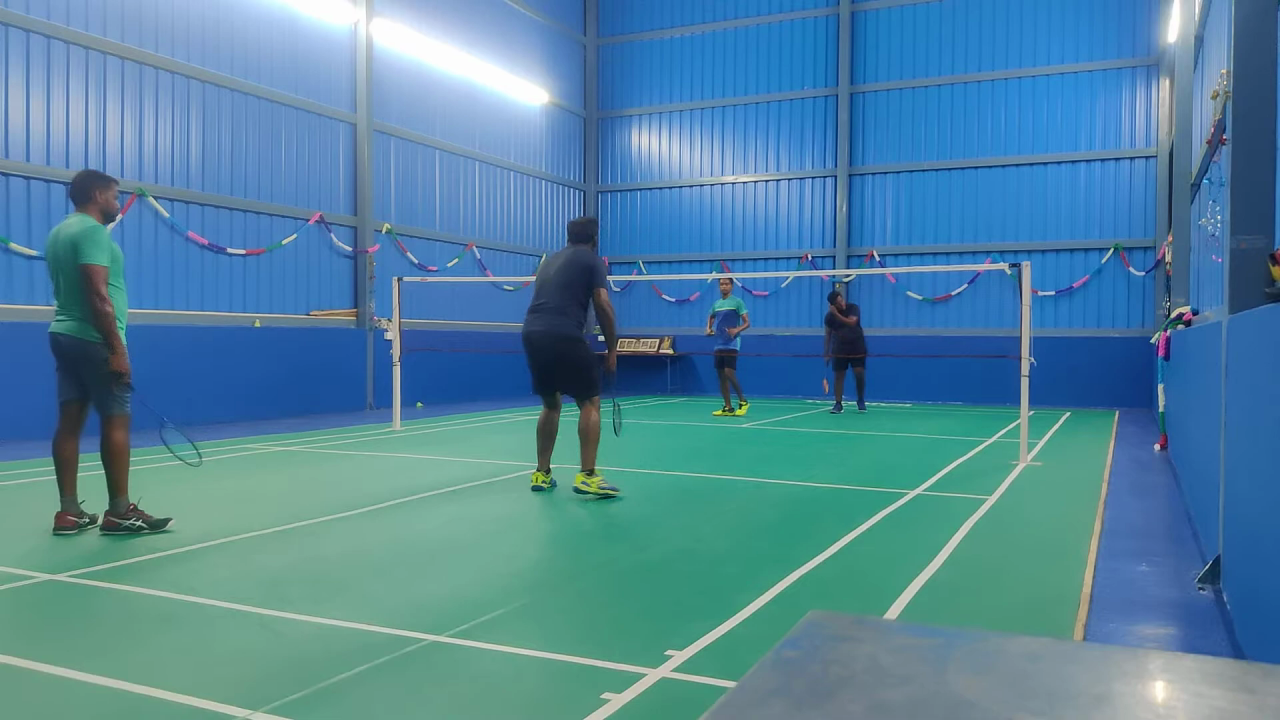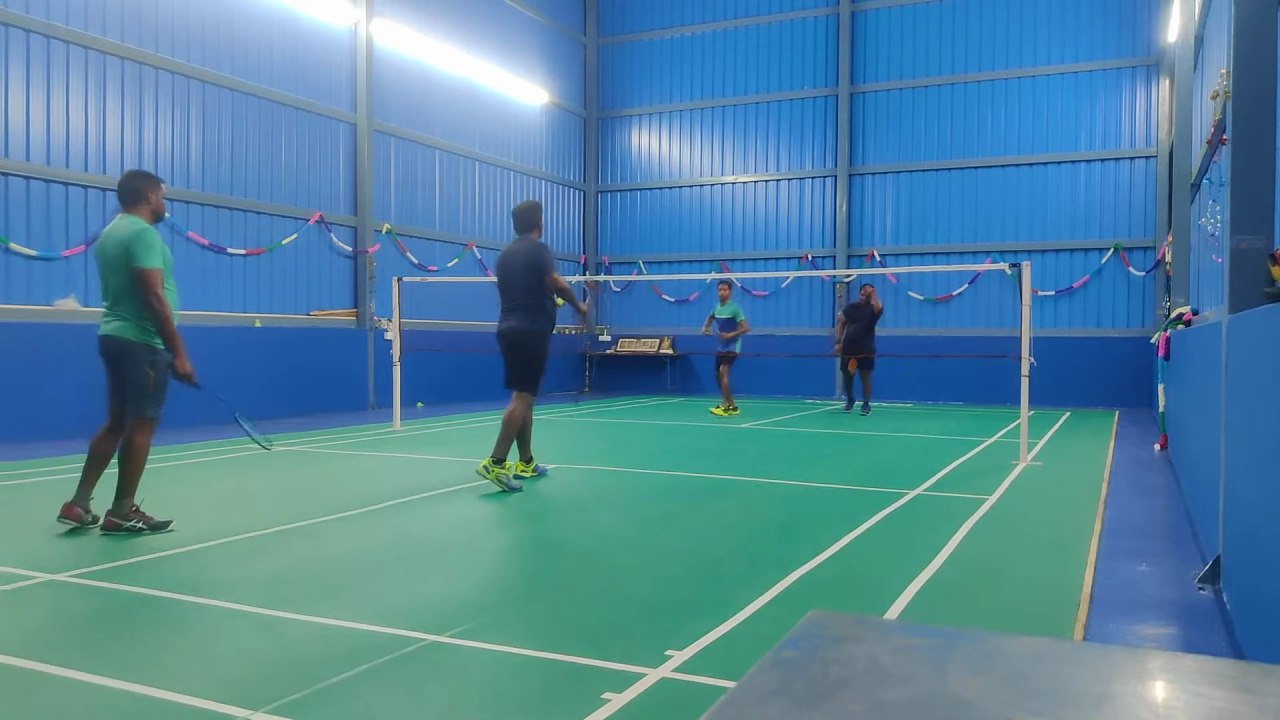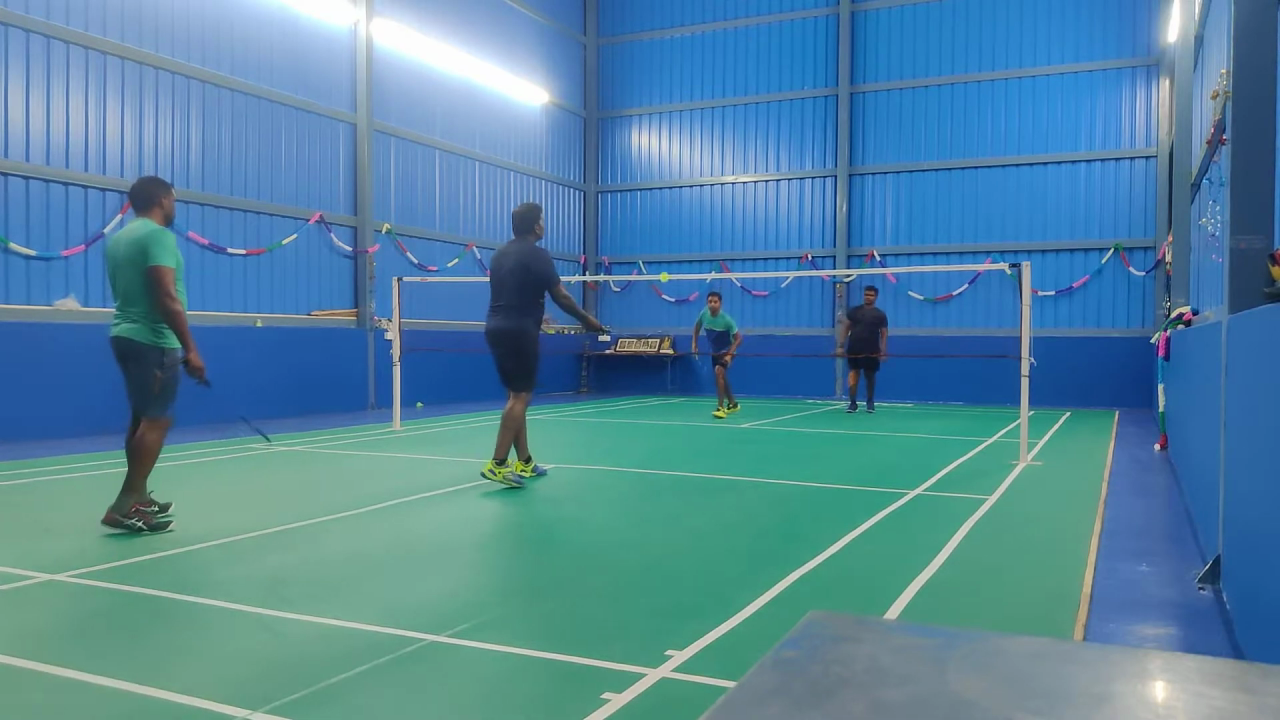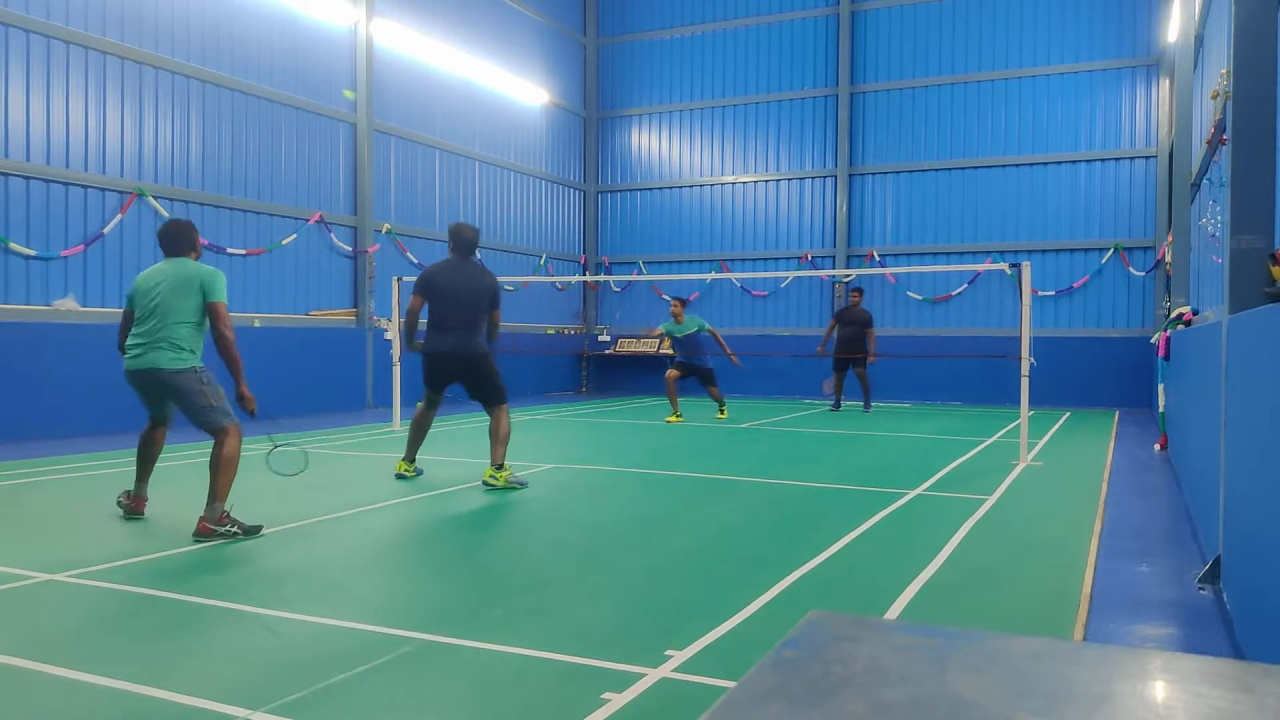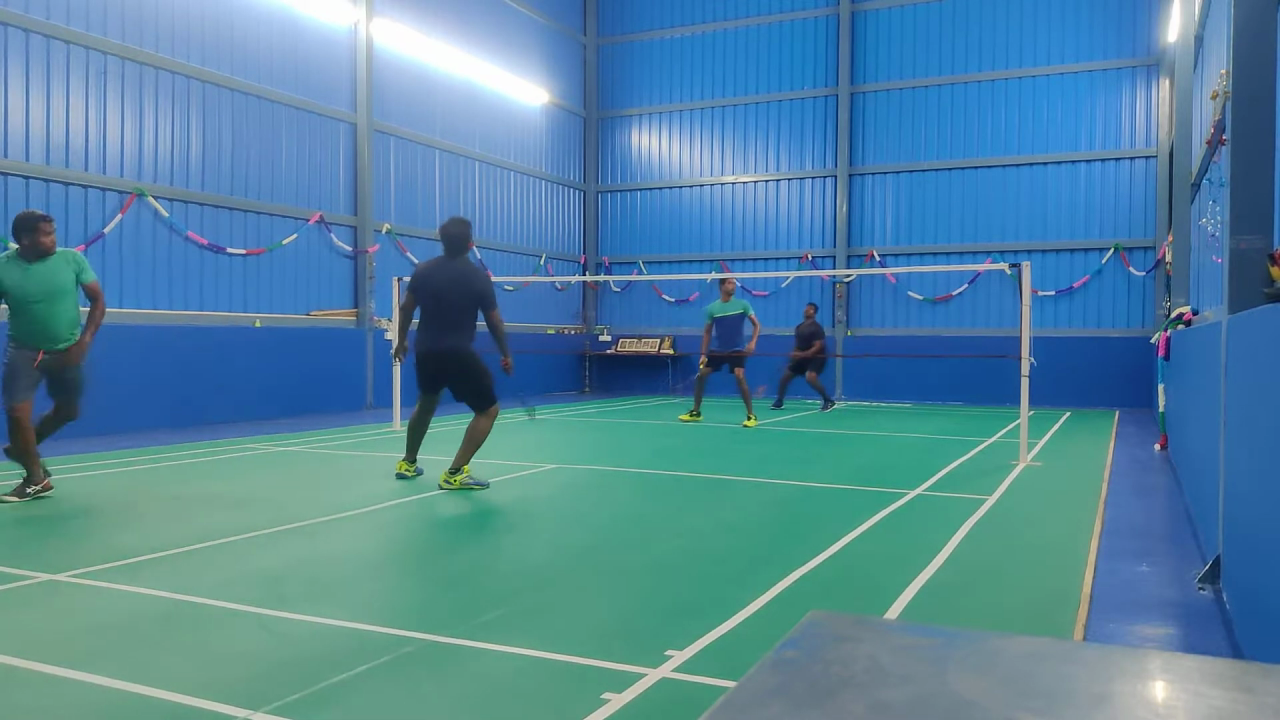
dt=1s
person 1, frame 1
left shoulder: (59, 232)
right shoulder: (91, 232)
right elbow: (97, 296)
right wrist: (117, 349)
left hip: (65, 336)
right hip: (93, 341)
left knee: (70, 422)
right knee: (116, 422)
left ankle: (69, 511)
right ankle: (120, 512)
person 1, frame 2
left shoulder: (110, 233)
right shoulder: (144, 234)
right elbow: (155, 299)
right wrist: (178, 353)
left hip: (115, 337)
right hip: (142, 343)
left knee: (116, 423)
right knee: (142, 425)
left ankle: (79, 503)
right ankle: (122, 513)
person 1, frame 3
left shoulder: (119, 238)
right shoulder: (158, 236)
right elbow: (167, 297)
right wrist: (190, 349)
left hip: (126, 336)
right hip: (153, 341)
left knee: (143, 418)
right knee: (156, 423)
left ankle: (137, 501)
right ankle: (124, 507)
person 1, frame 4
left shoulder: (142, 278)
right shoulder: (210, 276)
left elbow: (123, 337)
right elbow: (224, 333)
right wrist: (241, 384)
left hip: (137, 368)
right hip: (180, 367)
left knee: (158, 421)
right knee: (228, 433)
left ankle: (136, 497)
right ankle: (213, 518)
person 1, frame 5
left shoulder: (74, 260)
left elbow: (98, 302)
left wrist: (84, 343)
left hip: (68, 350)
right hip: (25, 351)
left knee: (68, 412)
left ankle: (28, 447)
right ankle: (36, 478)
person 2, frame 1
left shoulder: (550, 261)
right shoulder: (591, 260)
right elbow: (603, 306)
right wrist: (612, 350)
left hip: (532, 334)
right hip: (563, 336)
left knee: (551, 405)
right knee: (590, 402)
left ankle: (542, 473)
right ankle: (588, 476)
person 2, frame 2
left shoulder: (505, 255)
right shoulder: (538, 249)
right elbow: (556, 283)
left wrist: (550, 301)
right wrist: (577, 305)
left hip: (510, 329)
right hip: (531, 332)
left knee: (525, 396)
right knee: (522, 397)
left ankle: (525, 463)
right ankle: (496, 462)
person 2, frame 3
left shoulder: (499, 254)
right shoulder: (538, 255)
right elbow: (561, 297)
right wrist: (588, 321)
left hip: (495, 330)
right hip: (519, 333)
left knee: (518, 396)
right knee: (519, 397)
left ankle: (524, 462)
right ankle: (498, 465)
person 2, frame 4
left shoulder: (431, 272)
right shoulder: (488, 278)
left elbow: (413, 310)
right elbow: (494, 323)
left wrist: (410, 340)
right wrist: (482, 347)
left hip: (436, 352)
right hip: (474, 354)
left knee: (429, 405)
right knee: (499, 410)
left ankle: (407, 464)
right ankle: (497, 470)
person 2, frame 5
left shoulder: (424, 270)
right shoulder: (478, 277)
left elbow: (406, 309)
right elbow: (494, 322)
left wrist: (401, 340)
right wrist: (506, 355)
left hip: (426, 353)
right hip: (460, 355)
left knee: (426, 406)
right knee: (488, 410)
left ankle: (408, 464)
right ankle: (455, 473)
